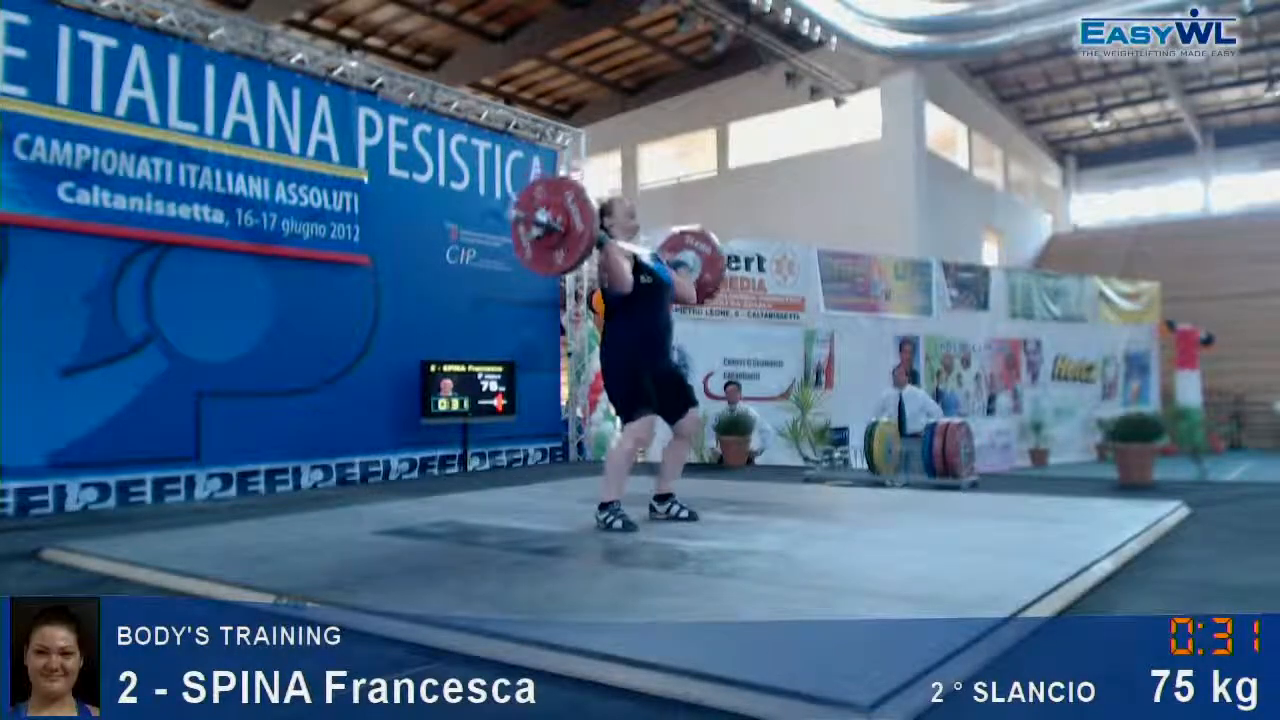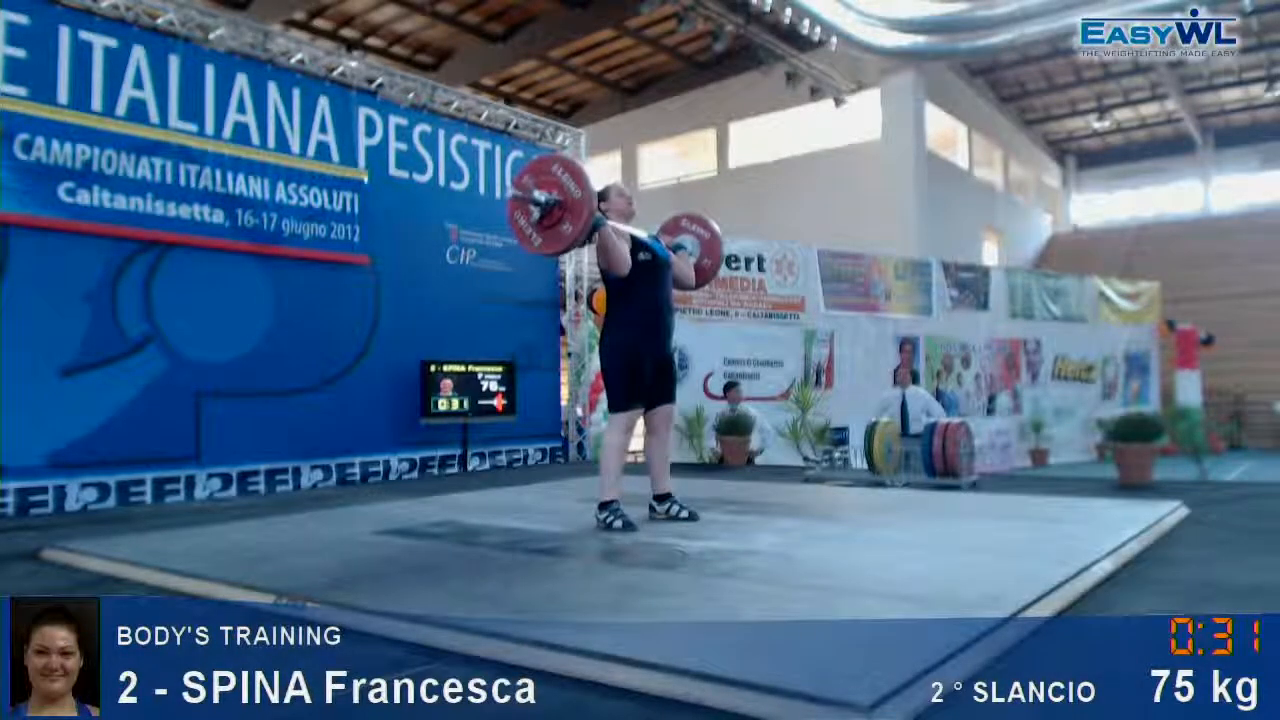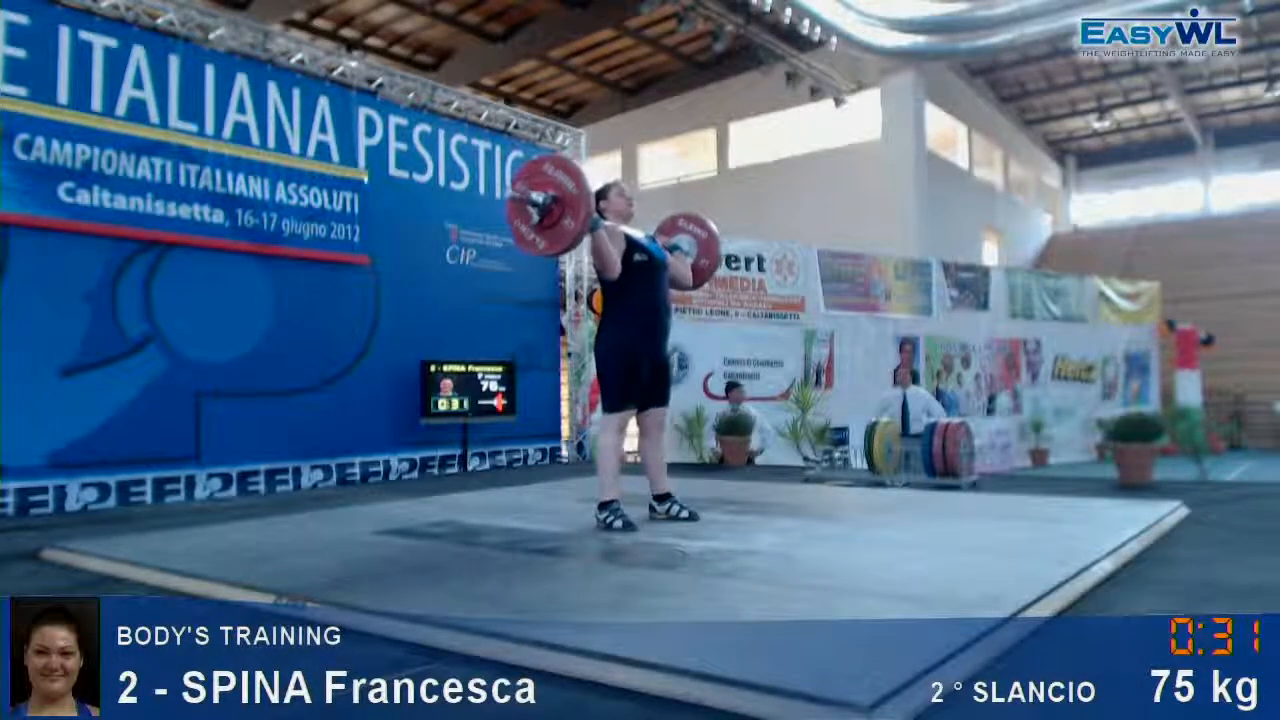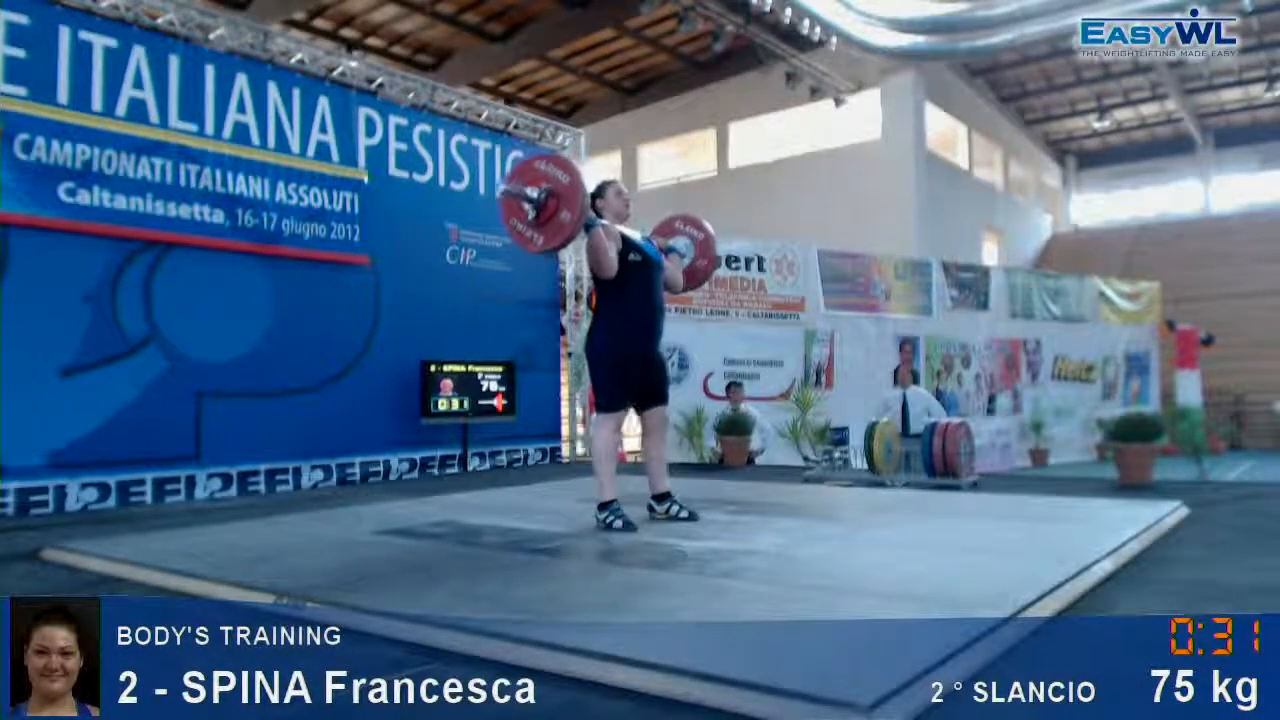
dt=0.4s
person 1, frame 1
left shoulder: (653, 260)
right shoulder: (614, 255)
left elbow: (689, 296)
right elbow: (623, 284)
left wrist: (675, 265)
right wrist: (604, 243)
left hip: (658, 360)
right hip: (625, 359)
left knee: (689, 425)
right knee: (640, 430)
left ankle: (663, 499)
right ankle: (608, 507)
person 1, frame 2
left shoulder: (650, 241)
right shoulder: (611, 236)
left elbow: (688, 278)
right elbow: (621, 267)
left wrist: (676, 247)
right wrist: (599, 226)
left hip: (658, 345)
right hip: (625, 343)
left knee: (661, 421)
right knee: (623, 420)
left ankle: (662, 499)
right ankle: (607, 505)
person 1, frame 3
left shoulder: (647, 240)
right shoulder: (608, 234)
left elbow: (684, 279)
right elbow: (611, 270)
left wrist: (675, 247)
right wrist: (595, 227)
left hip: (653, 345)
right hip: (621, 343)
left knee: (654, 422)
right knee: (616, 420)
left ankle: (661, 499)
right ankle: (607, 506)
person 1, frame 4
left shoulder: (645, 242)
right shoulder: (605, 233)
left elbow: (675, 283)
right elbow: (607, 268)
left wrist: (671, 250)
right wrist: (591, 225)
left hip: (647, 347)
right hip: (613, 344)
left knee: (657, 421)
right knee: (610, 420)
left ankle: (661, 498)
right ankle: (607, 506)
